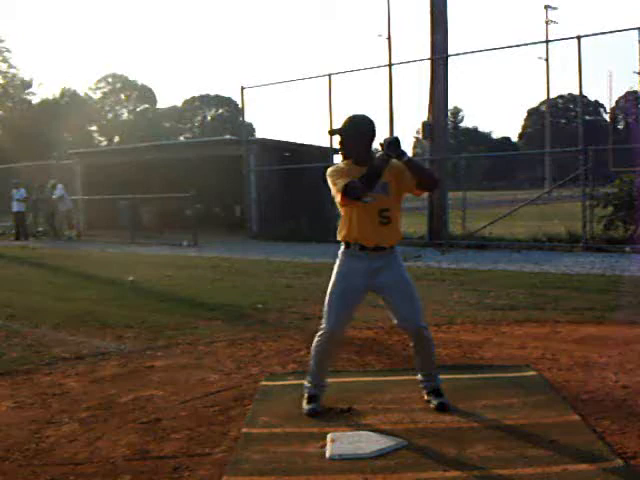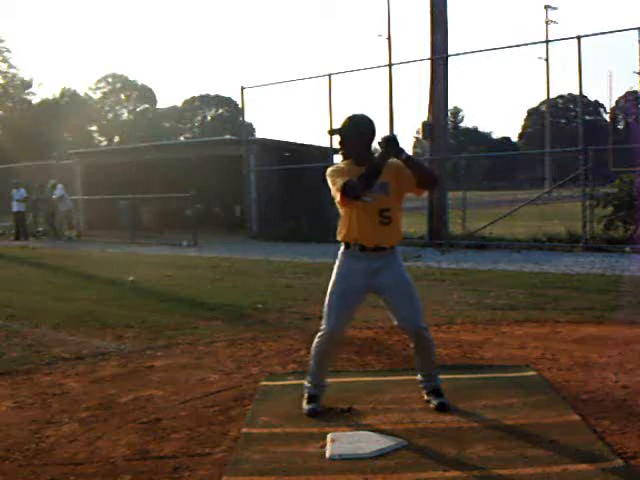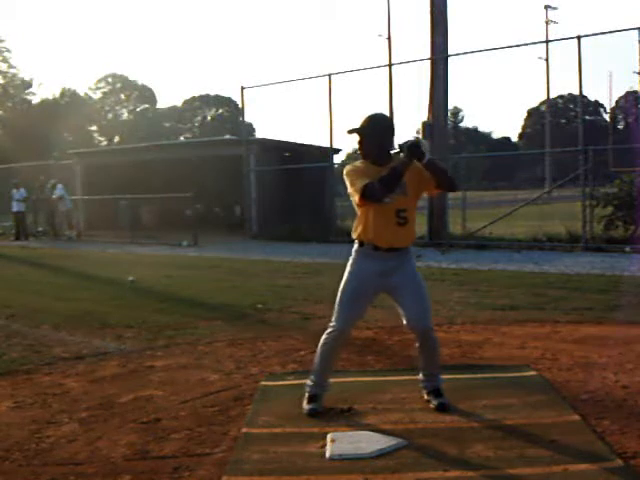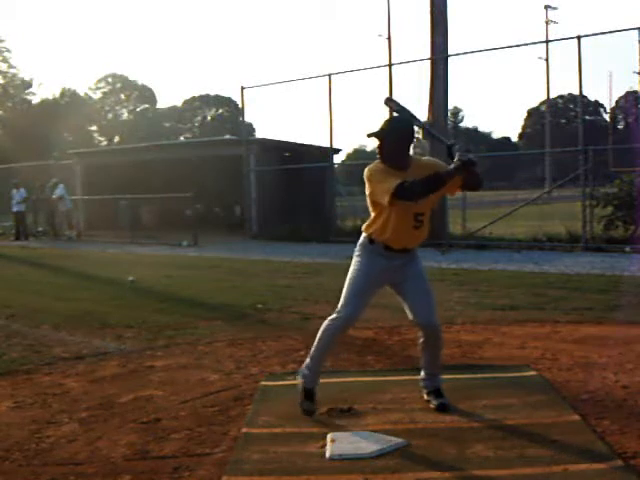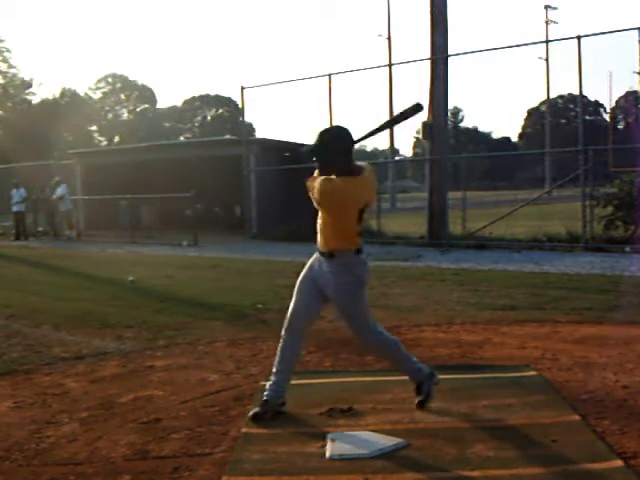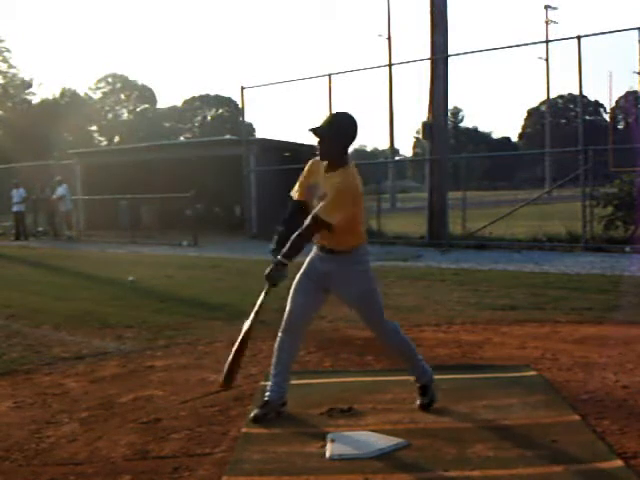
dt=0.7s
person 1, frame 1
left shoulder: (395, 170)
right shoulder: (337, 172)
left elbow: (431, 184)
right elbow: (357, 191)
left wrist: (400, 155)
right wrist: (385, 156)
left hip: (389, 259)
right hip: (353, 260)
left knee: (417, 327)
right knee: (330, 329)
left ankle: (431, 386)
right ankle: (313, 390)
person 1, frame 2
left shoulder: (395, 170)
right shoulder: (337, 172)
left elbow: (431, 182)
right elbow: (355, 190)
left wrist: (399, 154)
right wrist: (383, 156)
left hip: (389, 260)
right hip: (352, 261)
left knee: (417, 327)
right knee: (330, 330)
left ankle: (431, 386)
right ankle: (313, 390)
person 1, frame 3
left shoulder: (414, 170)
right shoulder: (354, 171)
left elbow: (450, 186)
right elbow: (376, 194)
left wrist: (423, 159)
right wrist: (406, 160)
left hip: (401, 259)
right hip: (366, 259)
left knee: (423, 327)
right knee: (339, 328)
left ankle: (431, 386)
right ankle: (315, 389)
person 1, frame 4
left shoulder: (429, 166)
right shoulder: (375, 173)
left elbow: (471, 183)
right elbow: (411, 192)
left wrist: (462, 168)
right wrist: (454, 171)
left hip: (408, 258)
right hip: (373, 253)
left knee: (430, 324)
right knee: (344, 317)
left ankle: (432, 385)
right ankle: (307, 379)
person 1, frame 5
left shoulder: (333, 190)
right shoulder: (367, 172)
left elbow: (314, 185)
left wrist: (321, 173)
left hip: (344, 267)
right hip: (323, 260)
left knee: (368, 332)
right knee: (293, 325)
left ankle: (421, 375)
right ankle: (275, 395)
person 1, frame 6
left shoulder: (348, 184)
right shoulder: (313, 167)
left elbow: (312, 226)
right elbow: (297, 208)
left wrist: (281, 261)
right wrist: (278, 242)
left hip: (350, 260)
right hip: (319, 255)
left knee: (381, 327)
right knee: (291, 322)
left ankle: (424, 378)
right ankle: (275, 396)
